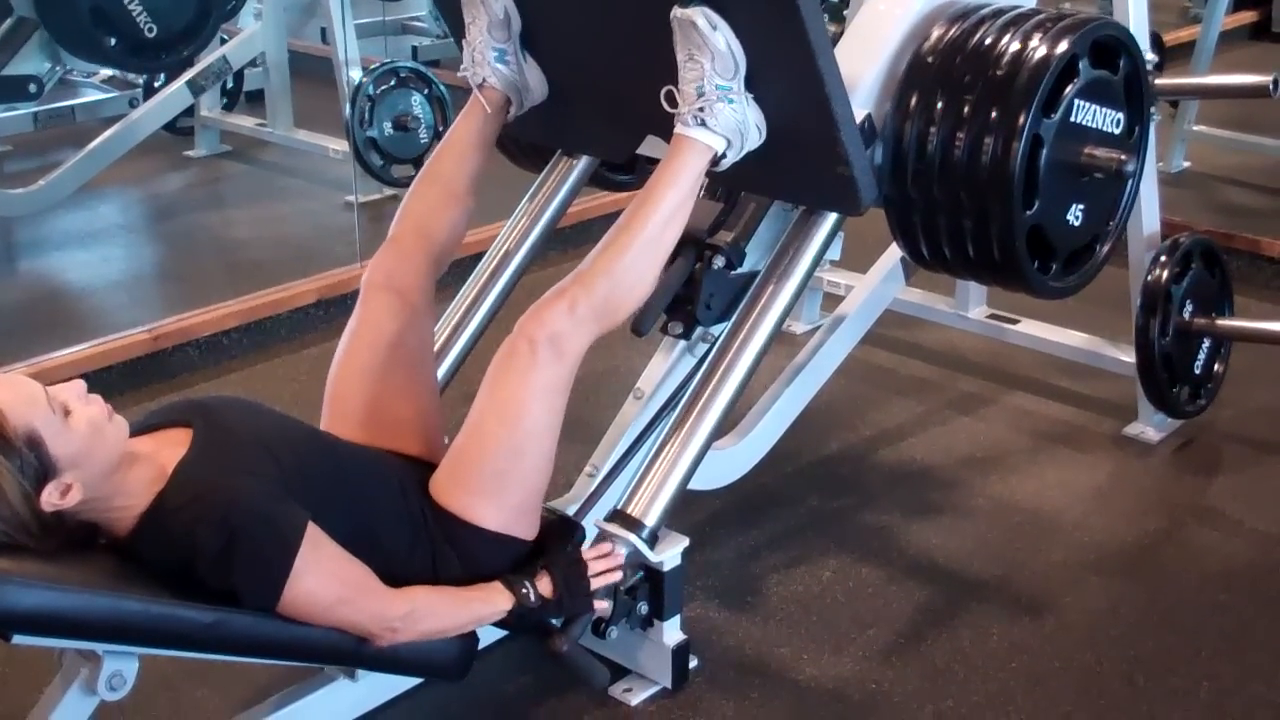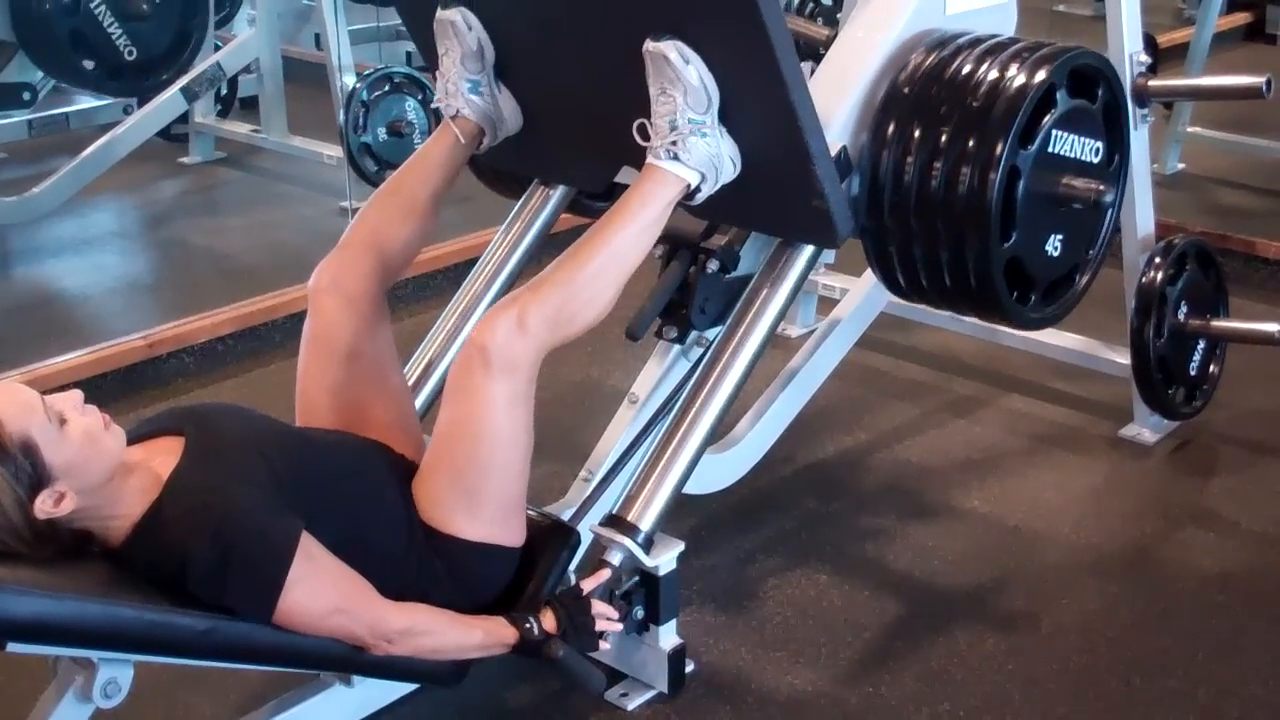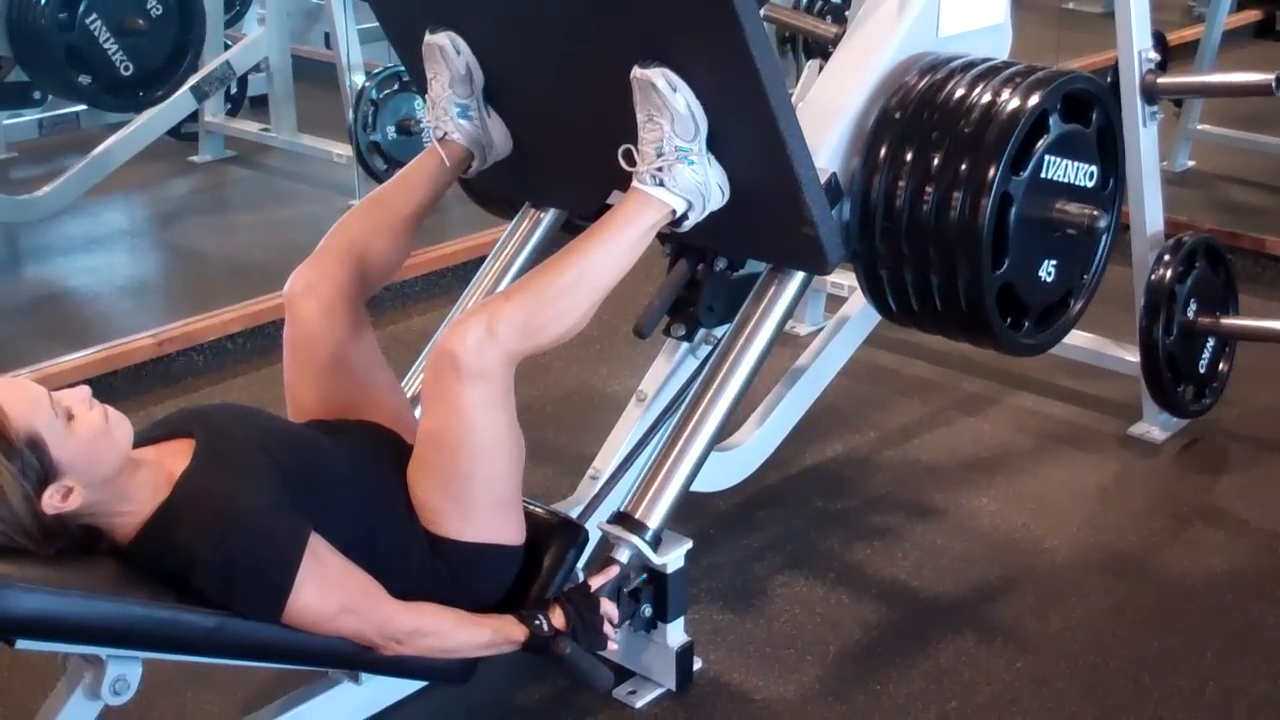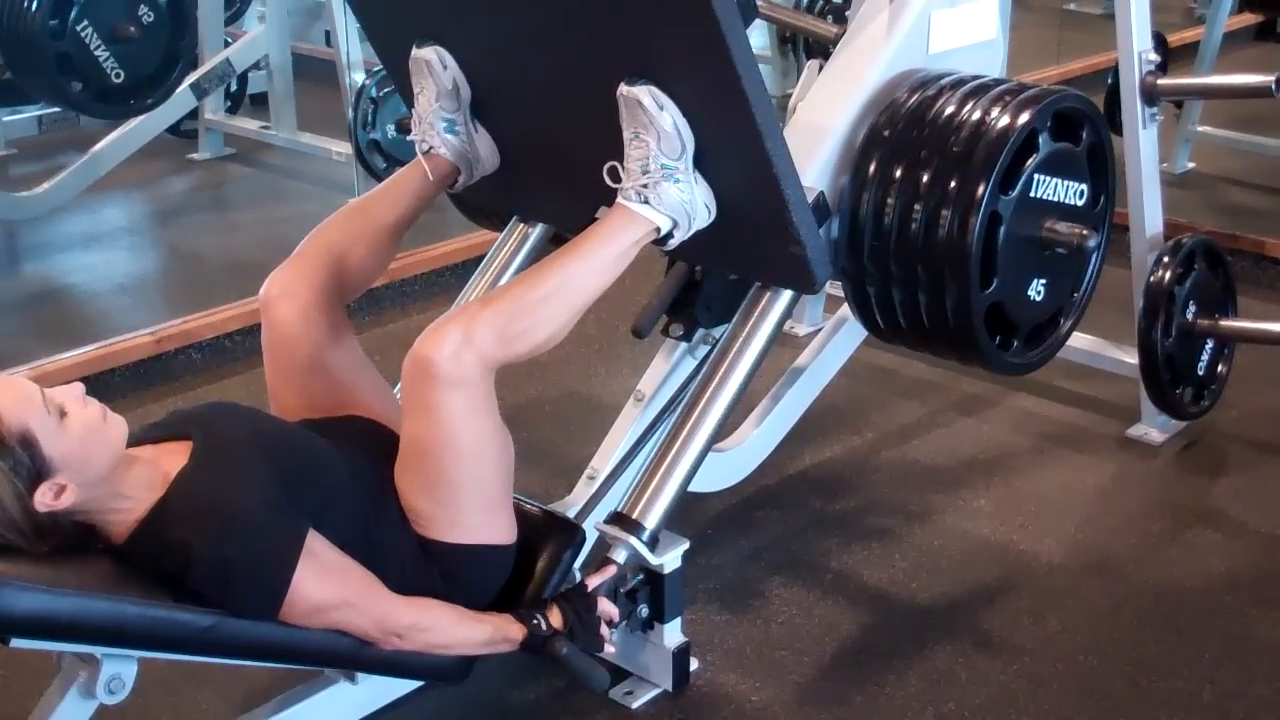
dt=0.5s
person 1, frame 1
left shoulder: (135, 456)
right shoulder: (220, 519)
right elbow: (385, 619)
right wrist: (537, 591)
left hip: (381, 478)
right hip: (446, 546)
left knee: (397, 275)
right knee: (553, 327)
left ankle: (494, 92)
right ankle: (702, 134)
person 1, frame 2
left shoulder: (129, 465)
right shoulder: (212, 529)
right elbow: (382, 629)
right wrist: (539, 629)
left hip: (373, 481)
right hip: (439, 559)
left knee: (341, 284)
right knee: (502, 338)
left ankle: (469, 120)
right ankle: (679, 164)
person 1, frame 3
left shoulder: (134, 469)
right shoulder: (221, 530)
right elbow: (388, 629)
right wrist: (547, 627)
right hip: (448, 560)
left knee: (317, 290)
right knee: (472, 346)
left ankle: (457, 143)
right ankle: (662, 191)
person 1, frame 4
left shoulder: (127, 468)
right shoulder: (219, 529)
right elbow: (388, 624)
right wrist: (544, 627)
right hip: (442, 561)
left knee: (293, 295)
right knee: (448, 353)
left ankle: (444, 157)
right ankle: (651, 207)
